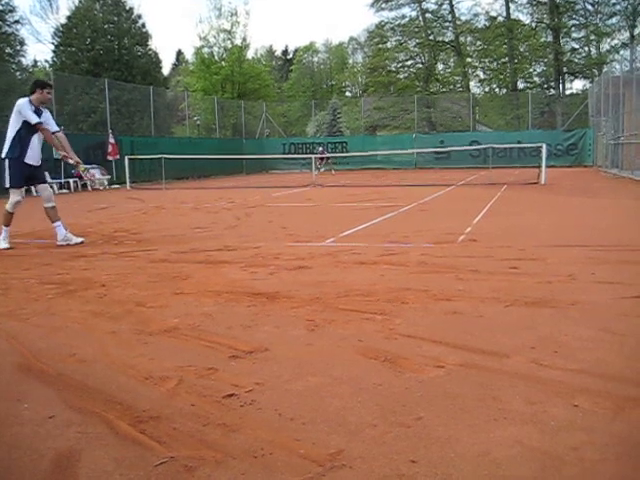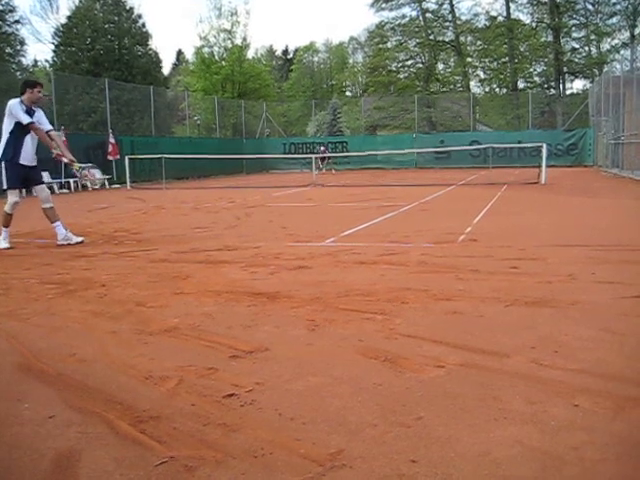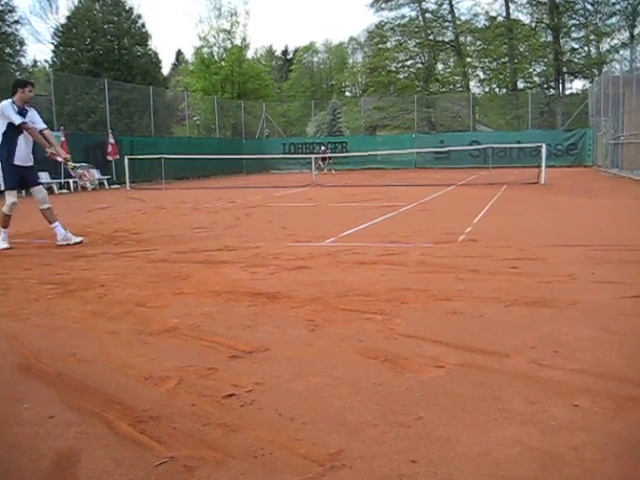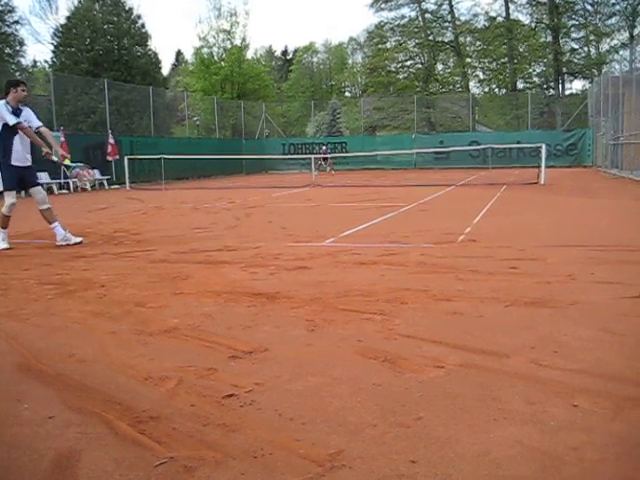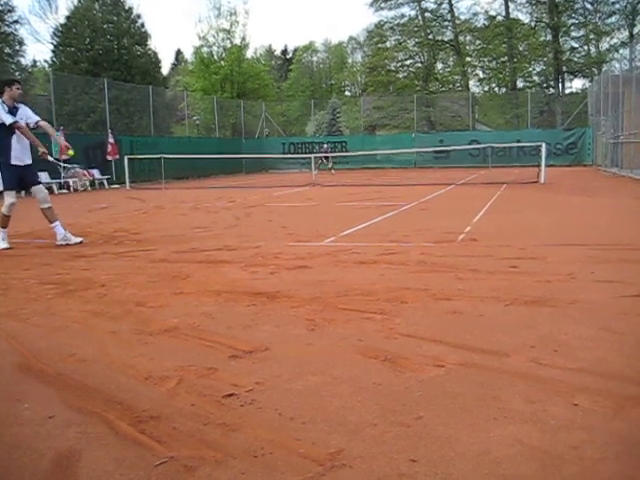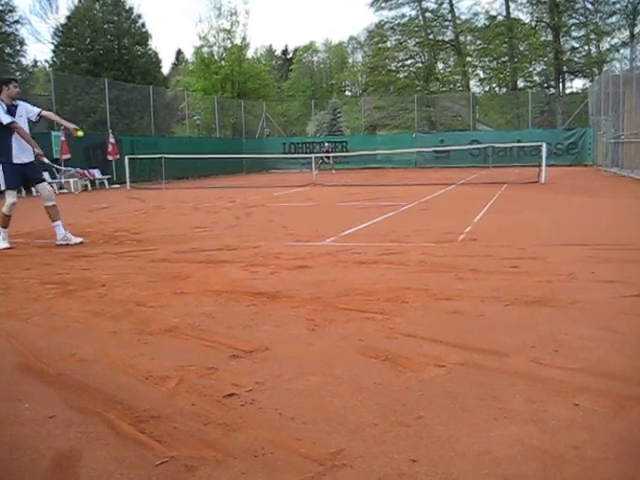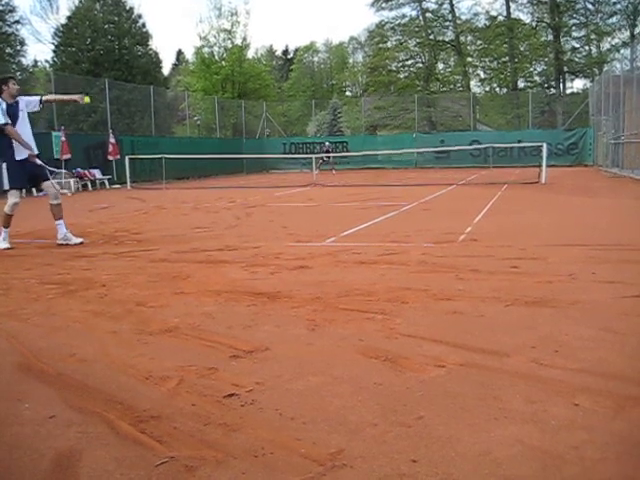
dt=0.1s
person 1, frame 1
left shoulder: (44, 112)
right shoulder: (22, 104)
left elbow: (58, 134)
right elbow: (42, 129)
left wrist: (73, 156)
right wrist: (61, 150)
left hip: (34, 161)
right hip: (15, 159)
left knee: (48, 195)
right knee: (16, 198)
left ankle: (62, 235)
person 1, frame 2
left shoulder: (37, 112)
left elbow: (52, 132)
right elbow: (35, 129)
left wrist: (67, 153)
right wrist: (54, 149)
left hip: (30, 161)
left knee: (45, 196)
right knee: (14, 199)
left ankle: (62, 234)
person 1, frame 3
left shoulder: (30, 112)
left elbow: (45, 131)
right elbow: (28, 129)
left wrist: (60, 151)
right wrist: (48, 148)
left hip: (27, 162)
left knee: (42, 197)
left ankle: (61, 234)
person 1, frame 4
left shoulder: (26, 111)
left elbow: (42, 129)
right elbow: (23, 129)
left wrist: (58, 149)
right wrist: (43, 147)
left hip: (25, 162)
left knee: (41, 197)
left ankle: (61, 235)
person 1, frame 5
left shoulder: (22, 109)
left elbow: (42, 123)
right elbow: (19, 127)
left wrist: (59, 140)
right wrist: (40, 146)
left hip: (25, 162)
left knee: (43, 196)
left ankle: (61, 234)
person 1, frame 6
left shoulder: (22, 106)
left elbow: (45, 113)
right elbow: (16, 128)
left wrist: (66, 123)
right wrist: (36, 147)
left hip: (28, 160)
left knee: (47, 193)
left ankle: (61, 234)
person 1, frame 7
left shoulder: (22, 102)
left elbow: (47, 98)
left wrist: (71, 97)
right wrist: (28, 148)
left hip: (31, 159)
left knee: (53, 192)
left ankle: (63, 235)
